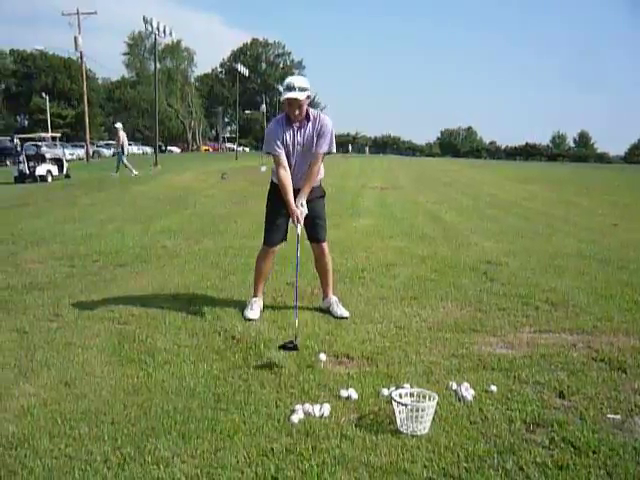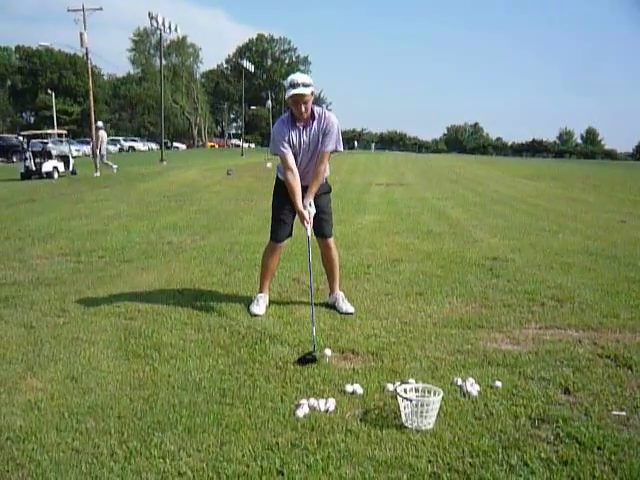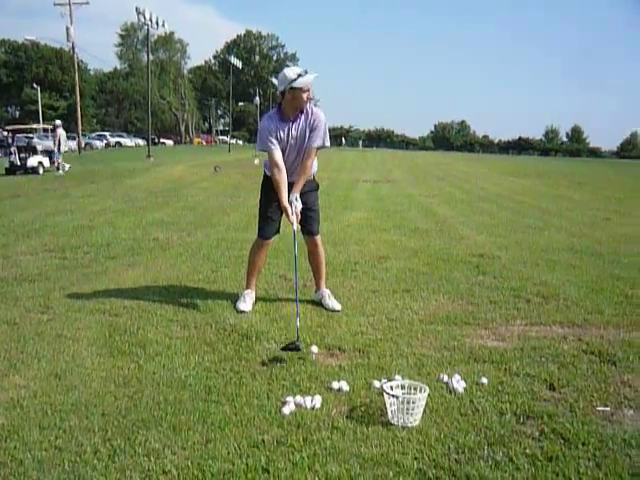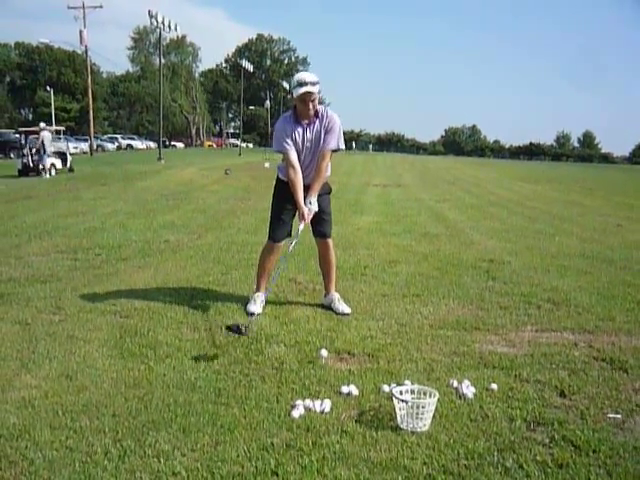
dt=0.7s
person 1, frame 1
left shoulder: (322, 123)
right shoulder: (275, 127)
left elbow: (316, 164)
right elbow: (282, 168)
left wrist: (302, 199)
right wrist: (291, 206)
left hip: (312, 190)
right hip: (281, 190)
left knee: (321, 245)
right knee: (270, 245)
left ankle: (329, 298)
right ankle: (256, 298)
person 1, frame 2
left shoulder: (328, 121)
right shoulder: (281, 127)
left elbow: (322, 163)
right elbow: (290, 170)
left wrist: (309, 199)
right wrist: (299, 207)
left hip: (318, 187)
right hip: (286, 187)
left knee: (327, 240)
right knee: (276, 241)
left ankle: (335, 294)
right ankle: (262, 294)
person 1, frame 3
left shoulder: (316, 117)
right shoulder: (269, 123)
left elbow: (308, 159)
right elbow: (277, 166)
left wrist: (295, 194)
right wrist: (284, 204)
left hip: (306, 183)
right hip: (274, 183)
left knee: (314, 238)
right knee: (264, 238)
left ankle: (321, 291)
right ankle: (249, 291)
person 1, frame 4
left shoulder: (330, 120)
right shoulder: (284, 125)
left elbow: (324, 162)
right elbow: (292, 167)
left wrist: (312, 197)
right wrist: (300, 204)
left hip: (318, 187)
right hip: (287, 186)
left knee: (326, 240)
right knee: (275, 240)
left ankle: (331, 294)
right ankle: (259, 293)
